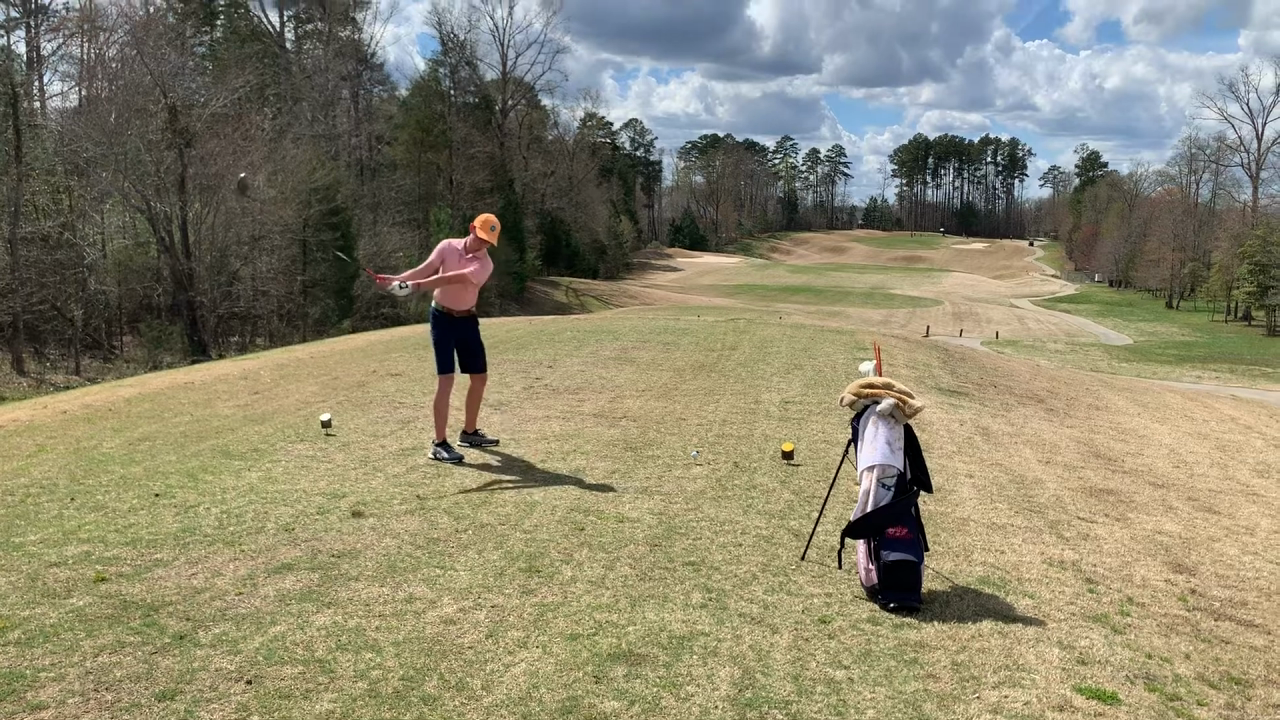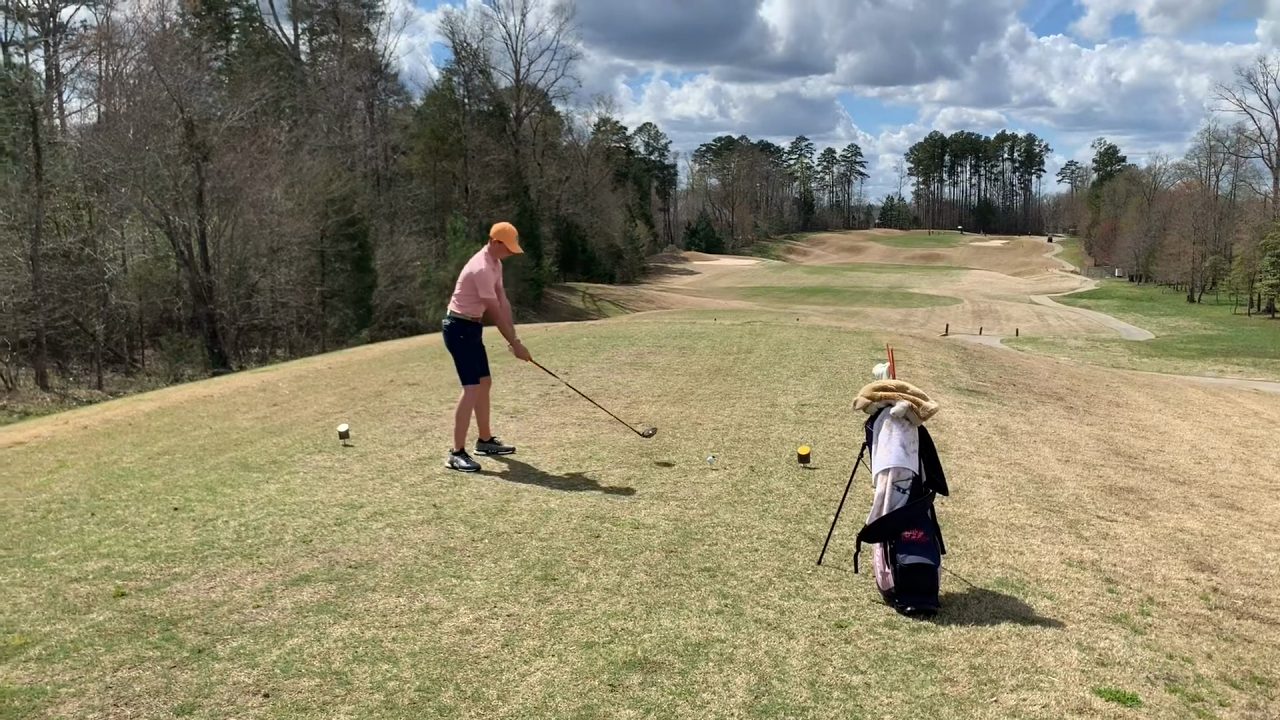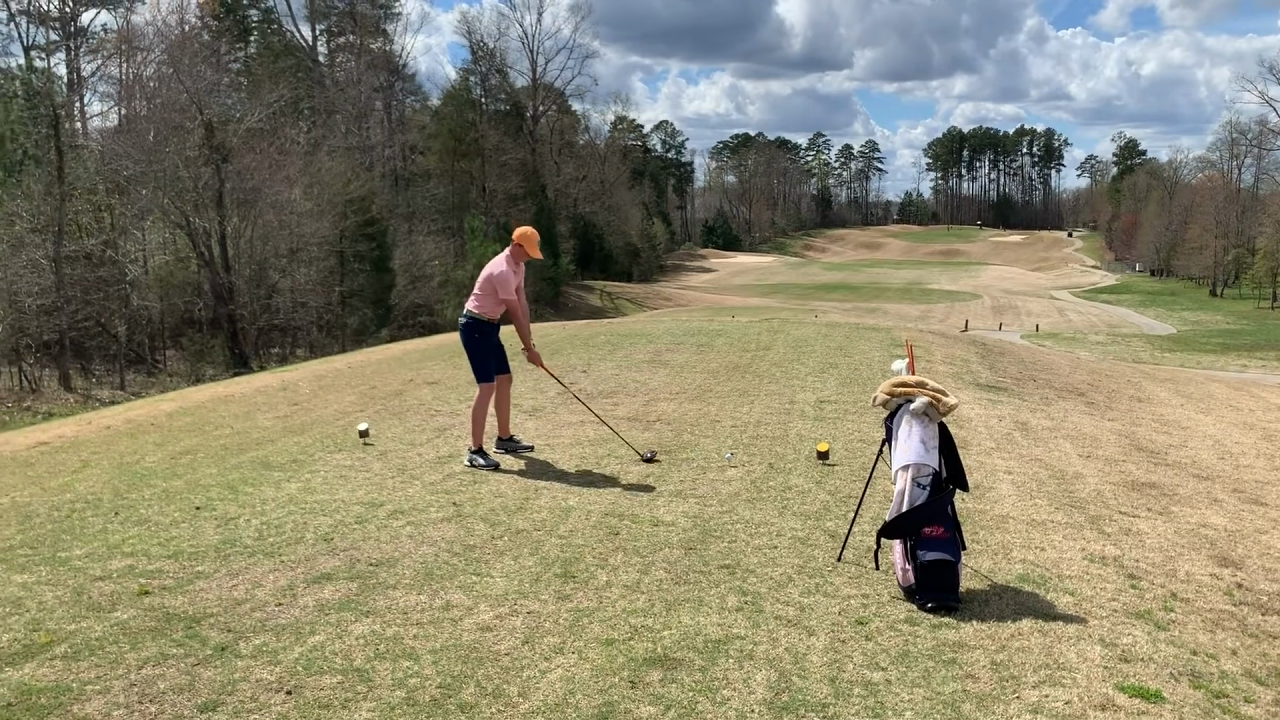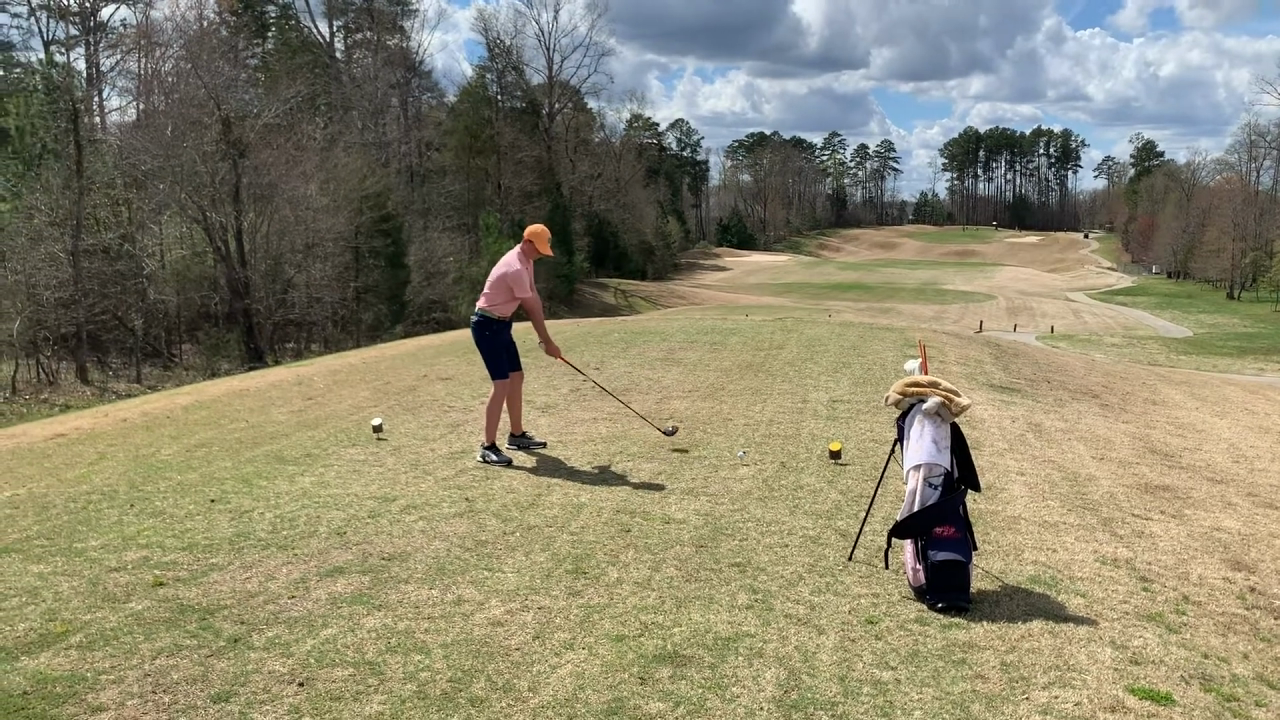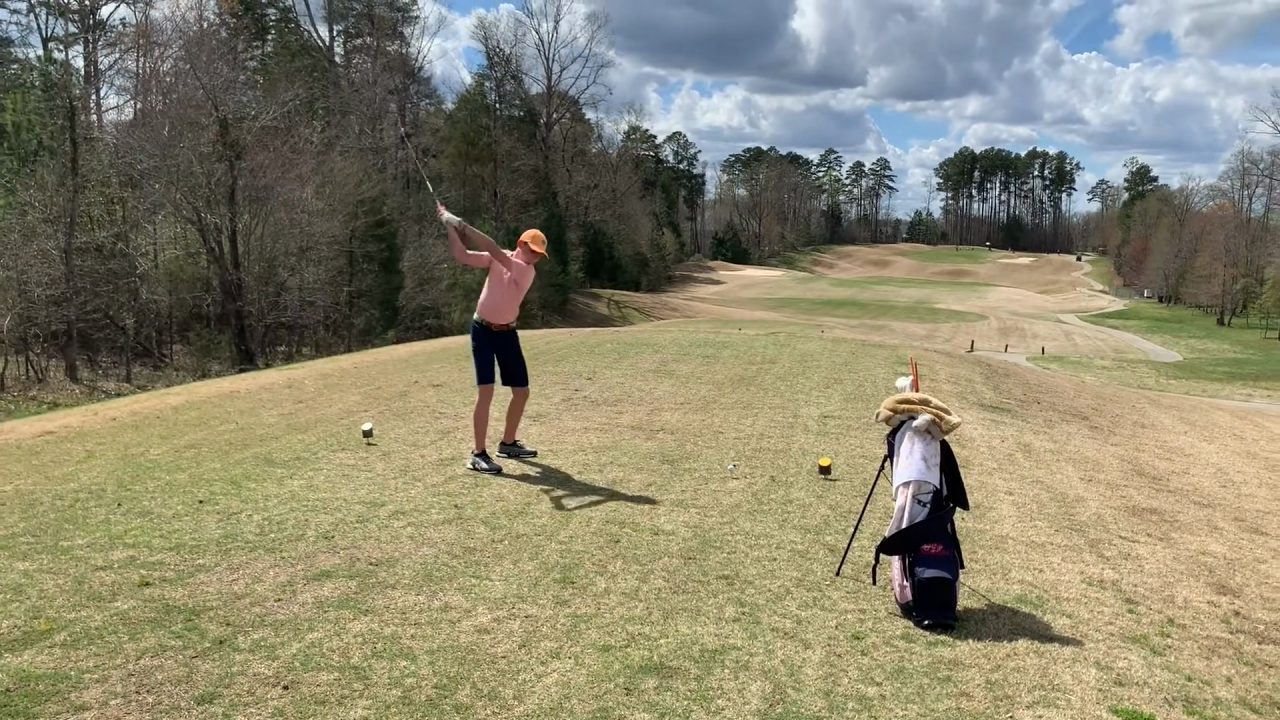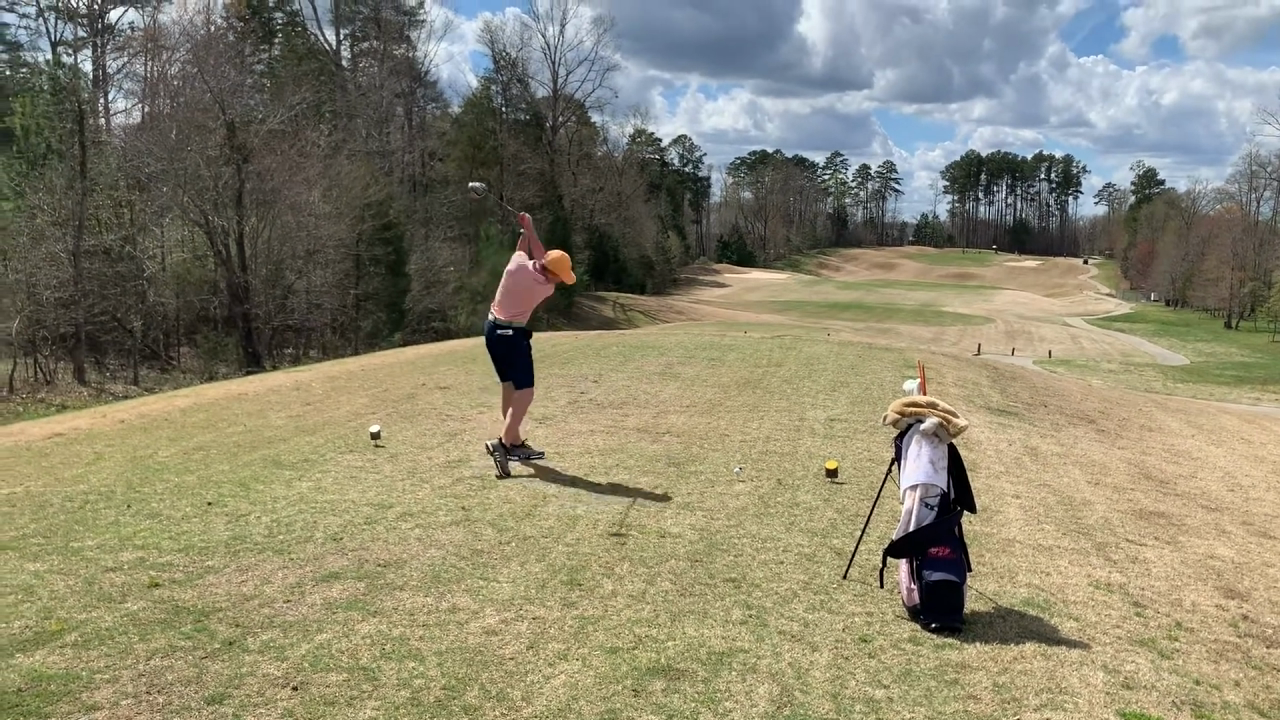
dt=0.7s
person 1, frame 1
left shoulder: (485, 264)
right shoulder: (447, 247)
left elbow: (450, 279)
right elbow: (423, 270)
left wrist: (411, 287)
right wrist: (395, 279)
left hip: (467, 321)
right hip: (442, 318)
left knee: (480, 378)
right knee: (446, 379)
left ankle: (469, 432)
right ankle: (439, 444)
person 1, frame 2
left shoulder: (495, 265)
right shoulder: (481, 270)
left elbow: (503, 303)
right elbow: (495, 313)
left wrist: (514, 338)
right wrist: (515, 345)
left hip: (471, 328)
right hip: (459, 328)
left knee: (484, 383)
right knee: (471, 388)
left ankle: (485, 440)
right ankle: (457, 453)
person 1, frame 3
left shoulder: (518, 267)
right shoulder: (502, 271)
left elbow: (523, 305)
right elbow: (515, 314)
left wrist: (529, 342)
right wrist: (529, 349)
left hip: (489, 327)
right hip: (475, 327)
left knee: (505, 381)
right knee: (487, 387)
left ankle: (504, 438)
right ankle: (475, 451)
person 1, frame 4
left shoulder: (525, 262)
right shoulder: (516, 270)
left elbow: (535, 300)
right elbow: (532, 311)
left wrist: (544, 336)
right wrist: (548, 342)
left hip: (501, 325)
right hip: (487, 326)
left knee: (516, 378)
right knee: (502, 384)
left ankle: (516, 435)
right ankle: (488, 447)
person 1, frame 5
left shoulder: (526, 270)
right shoulder: (498, 257)
left elbow: (494, 250)
right elbow: (462, 256)
left wrist: (460, 224)
right wrist: (453, 226)
left hip: (506, 333)
right hip: (482, 330)
left knee: (522, 392)
right knee: (485, 391)
left ankle: (508, 443)
right ankle: (478, 454)
person 1, frame 6
left shoulder: (517, 265)
right shoulder: (547, 288)
left elbow: (524, 247)
left wrist: (526, 226)
left hip: (492, 330)
right hip: (514, 334)
left knee: (508, 389)
right knee: (524, 394)
left ankle: (514, 442)
right ankle: (502, 443)
